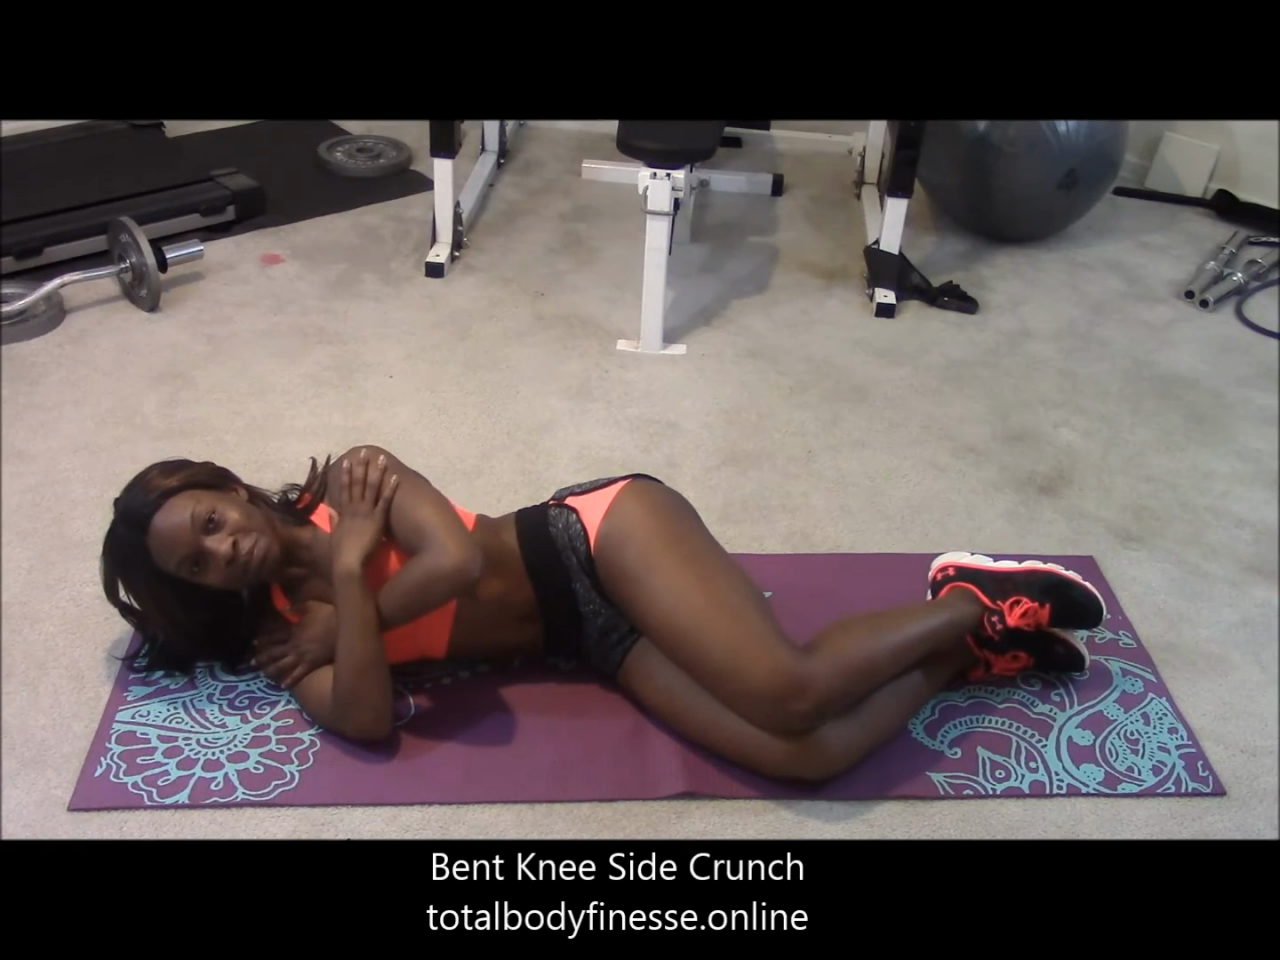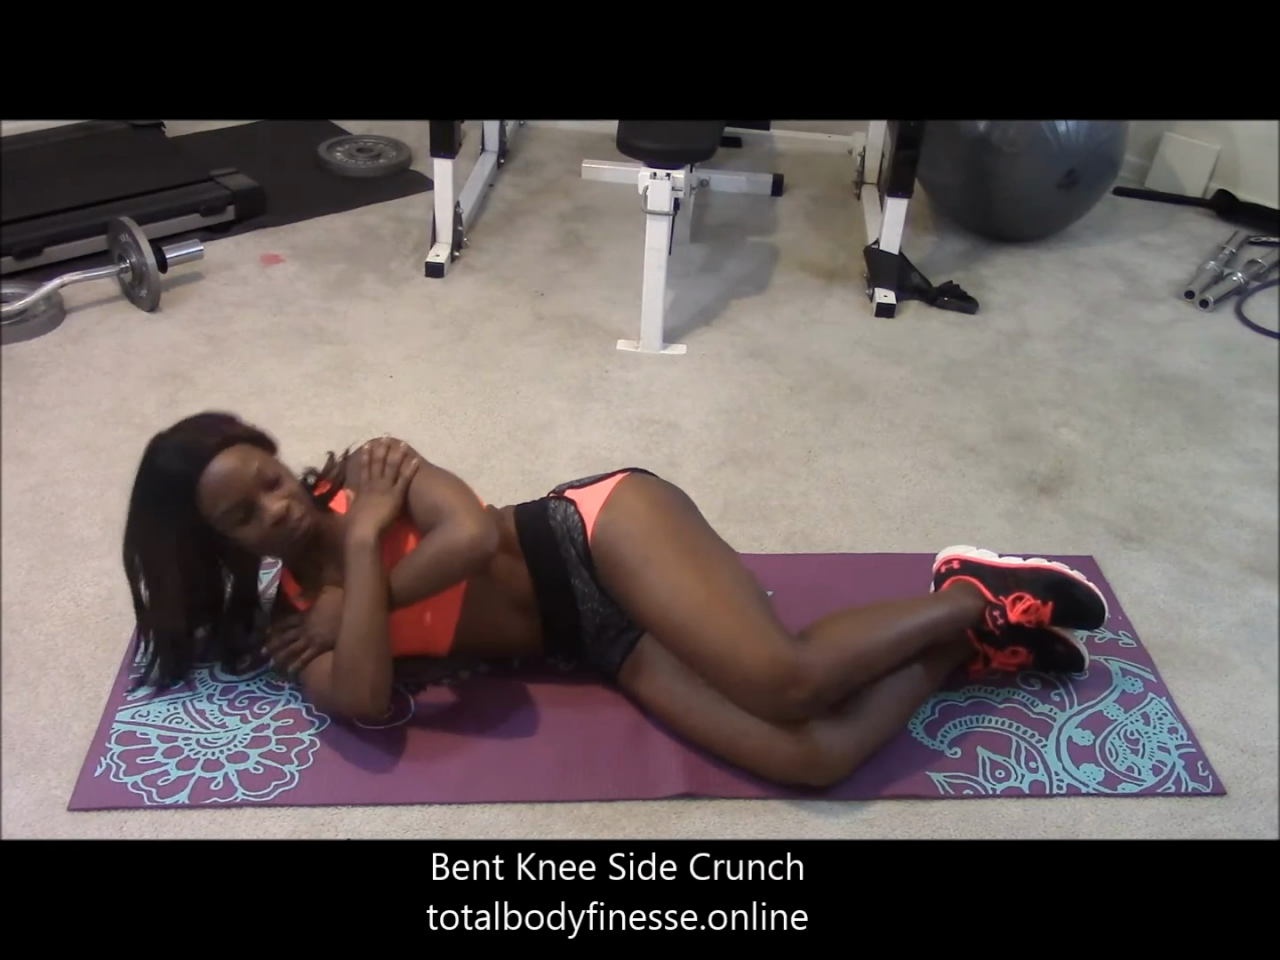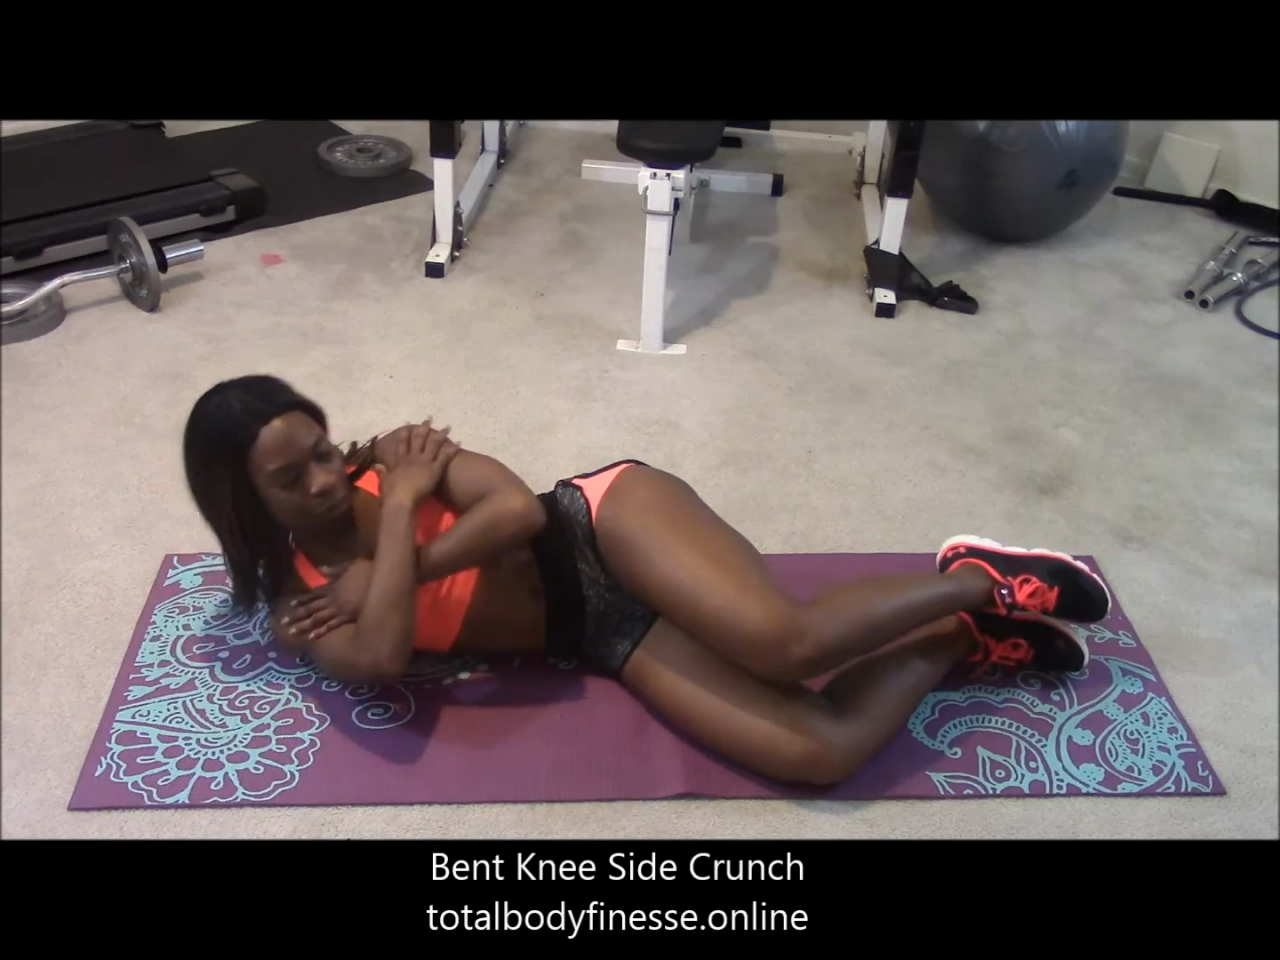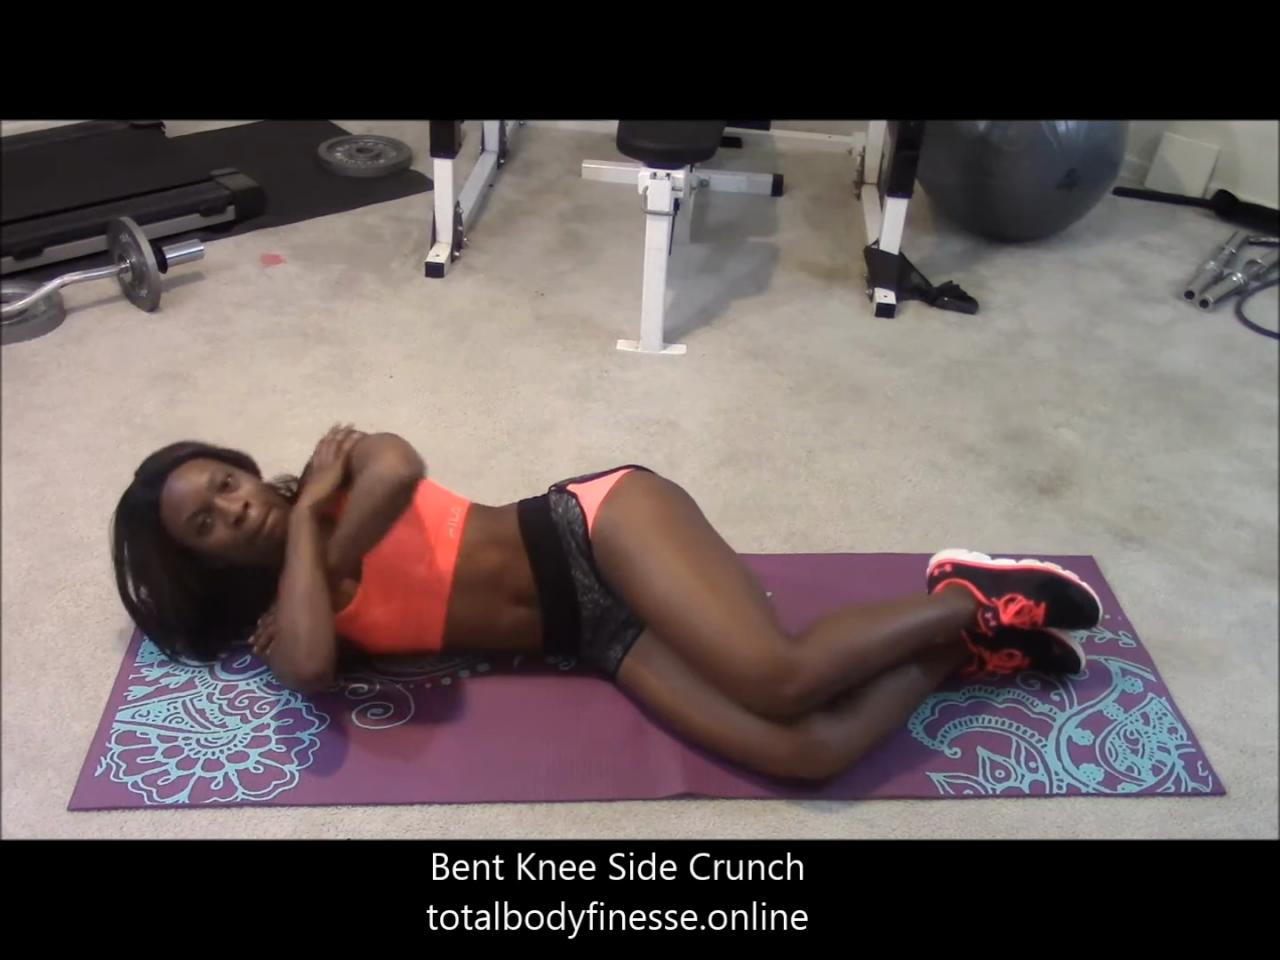
dt=0.5s
person 1, frame 1
left shoulder: (351, 477)
right shoulder: (286, 629)
left elbow: (457, 559)
right elbow: (365, 721)
left wrist: (353, 610)
right wrist: (348, 569)
left hip: (603, 532)
right hip: (597, 638)
left knee: (790, 694)
right knee: (809, 751)
left ankle: (977, 599)
right ankle: (967, 642)
person 1, frame 2
left shoulder: (364, 473)
right shoulder: (292, 620)
left elbow: (476, 532)
right elbow: (362, 698)
left wrist: (372, 574)
right wrist: (361, 542)
left hip: (603, 529)
right hip: (601, 637)
left knee: (785, 682)
right knee: (811, 752)
left ankle: (975, 597)
right ankle: (966, 642)
person 1, frame 3
left shoulder: (386, 460)
right shoulder: (303, 602)
left elbow: (521, 509)
right elbow: (378, 660)
left wrist: (402, 549)
right wrist: (398, 509)
left hip: (609, 521)
right hip: (602, 637)
left knee: (789, 641)
right knee: (821, 750)
left ankle: (979, 582)
right ankle: (969, 637)
person 1, frame 4
left shoulder: (348, 472)
right shoulder: (279, 615)
left elbow: (396, 469)
right elbow: (308, 667)
left wrist: (318, 516)
right wrist: (303, 523)
left hip: (600, 525)
right hip: (595, 634)
left knee: (782, 679)
right knee: (810, 749)
left ankle: (969, 599)
right ankle: (962, 641)
